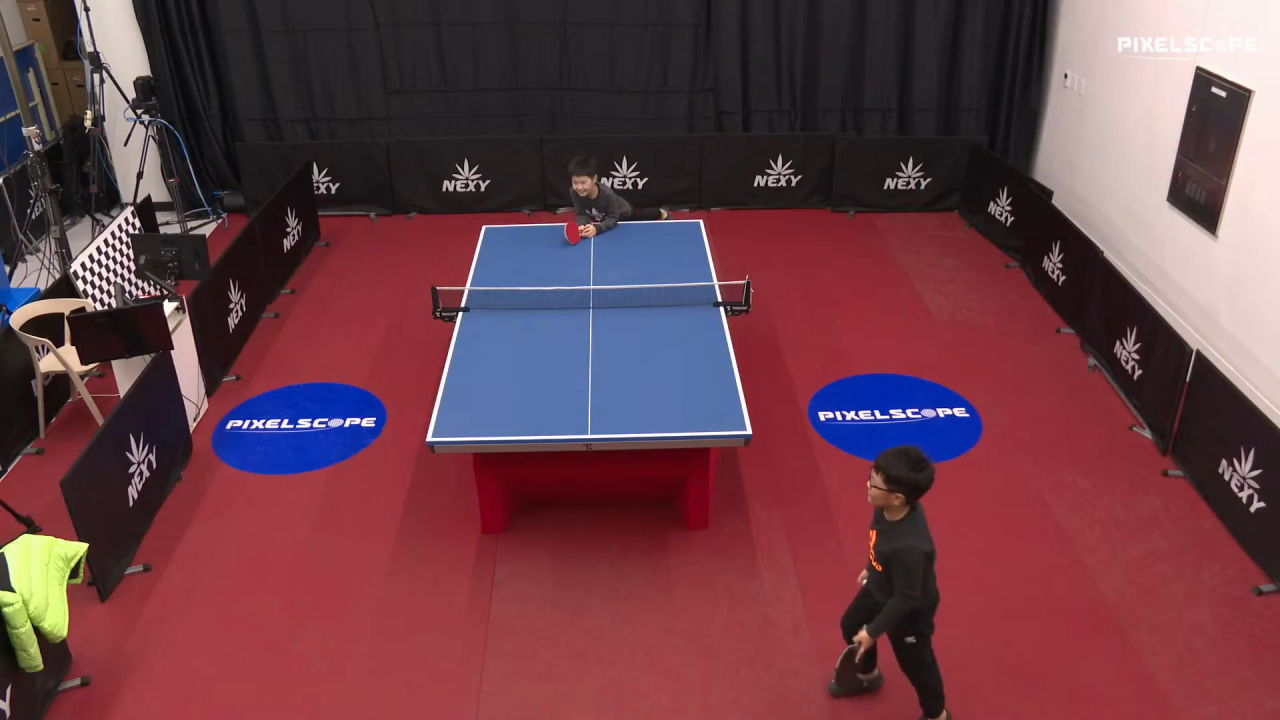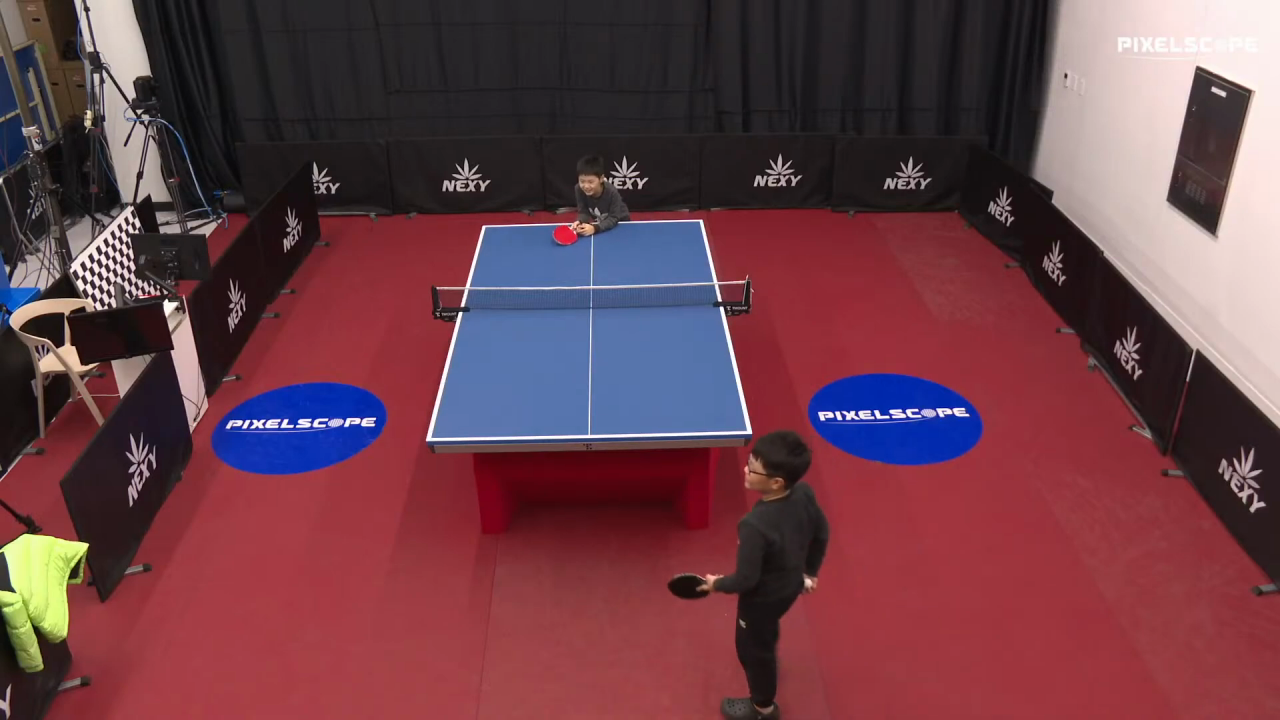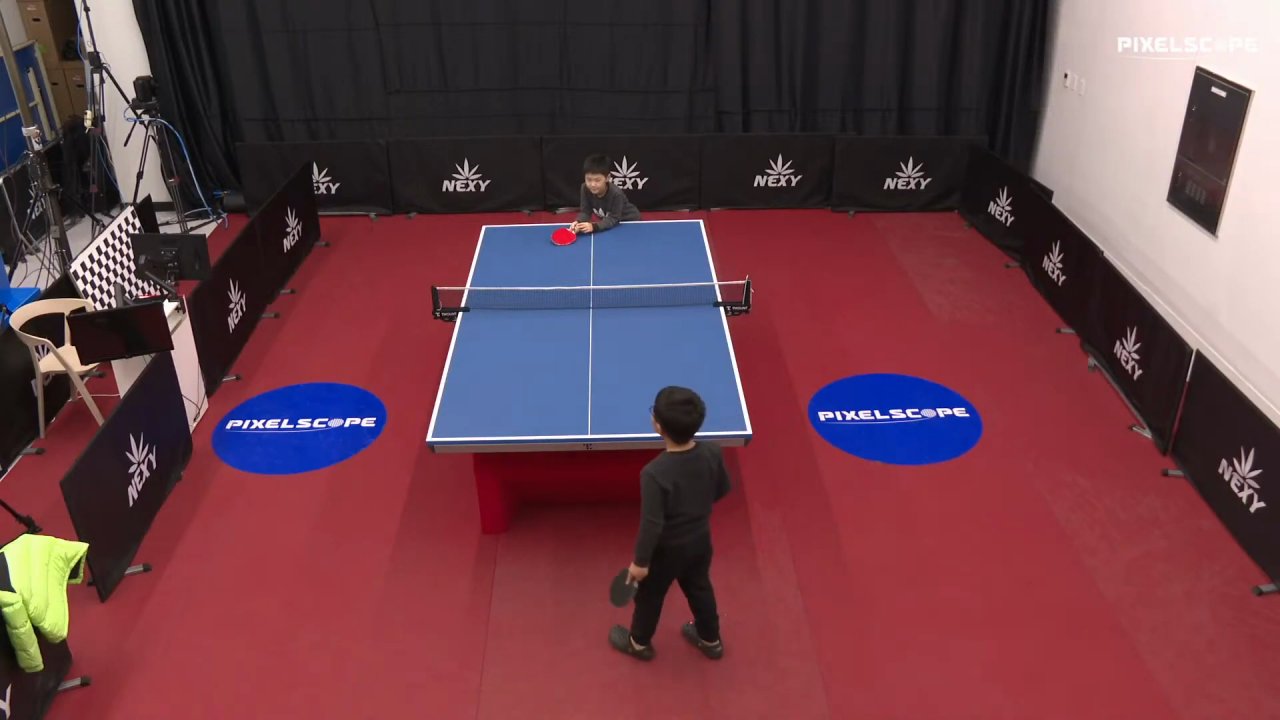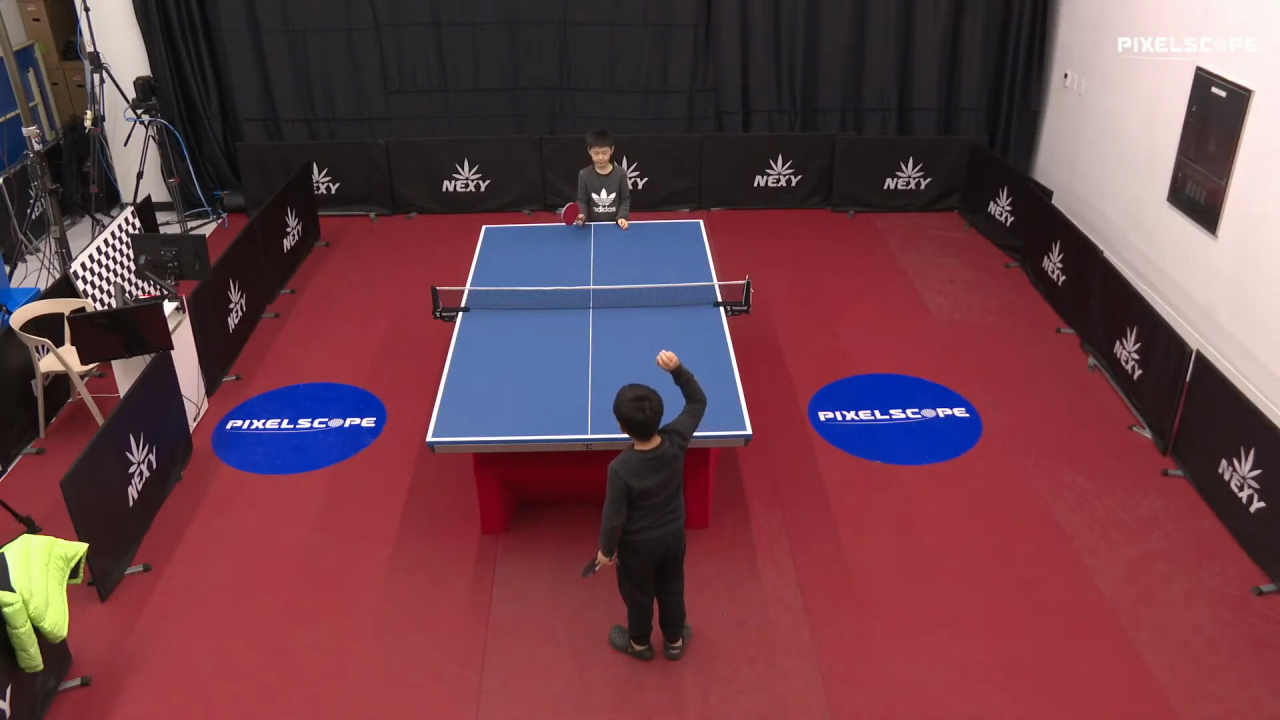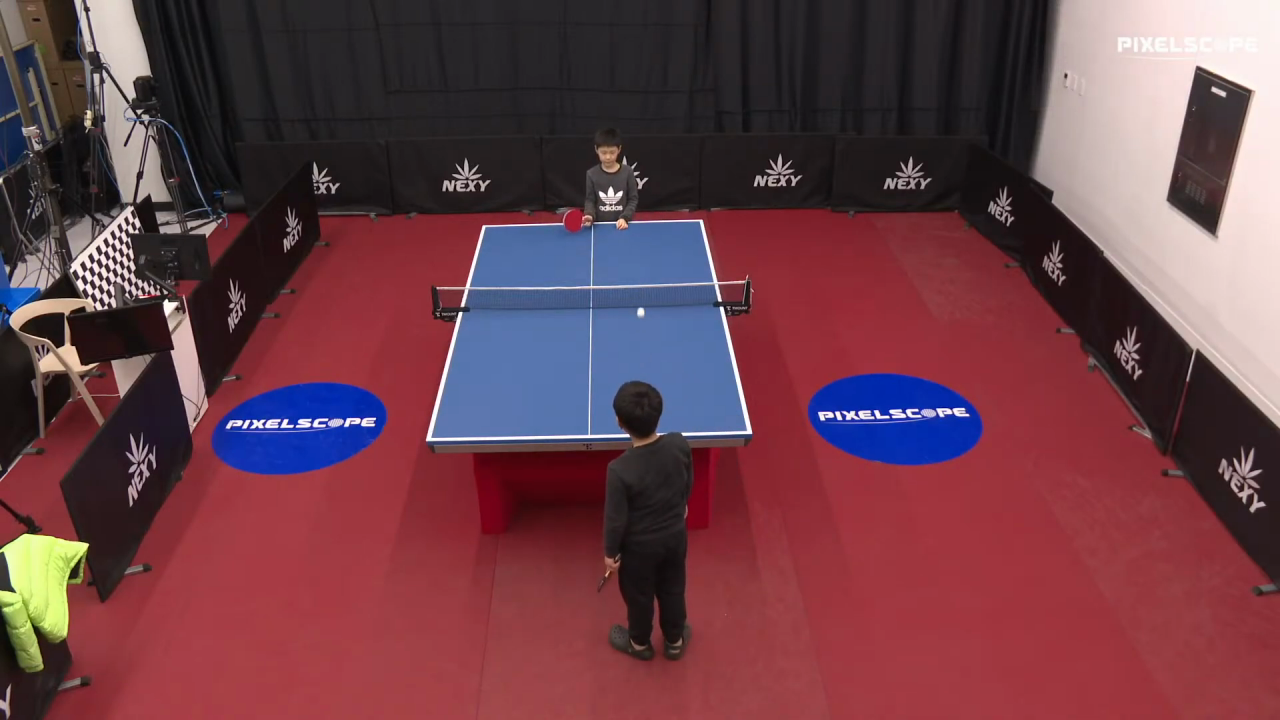
dt=1s
person 1, frame 1
left shoulder: (908, 546)
right shoulder: (885, 506)
left elbow: (906, 599)
left wrist: (874, 630)
right wrist: (871, 568)
left hip: (908, 612)
right hip: (878, 591)
left knee: (916, 662)
right knee: (851, 627)
right ankle: (867, 674)
person 1, frame 2
left shoulder: (755, 526)
right shoulder: (803, 493)
left elbow: (746, 579)
right elbow: (821, 533)
left wrist: (718, 585)
right wrist: (810, 571)
left hip: (763, 596)
right hip: (791, 584)
left knee: (752, 648)
right knee: (767, 623)
right ankle: (768, 659)
person 1, frame 3
left shoulder: (655, 473)
right shoulder: (712, 453)
left elbow: (652, 524)
right elbow: (723, 489)
left wrist: (640, 561)
left hip: (668, 549)
right hip: (700, 540)
left knee: (649, 594)
right knee: (699, 588)
left ankle: (640, 642)
right ankle: (710, 639)
person 1, frame 4
left shoulder: (620, 468)
right shoulder: (676, 442)
left elbow: (614, 517)
right elbow: (698, 402)
left wrist: (606, 549)
right wrist: (677, 369)
left hip: (638, 544)
right hip: (674, 535)
left knee: (638, 595)
right knee: (672, 589)
left ankle: (639, 643)
right ankle: (674, 640)
person 1, frame 5
left shoulder: (620, 469)
right shoulder: (679, 444)
left elbow: (615, 519)
left wrist: (610, 552)
left hip: (638, 545)
right hip: (675, 535)
left knee: (638, 595)
right knee: (673, 590)
left ankle: (640, 643)
right ankle: (675, 640)
